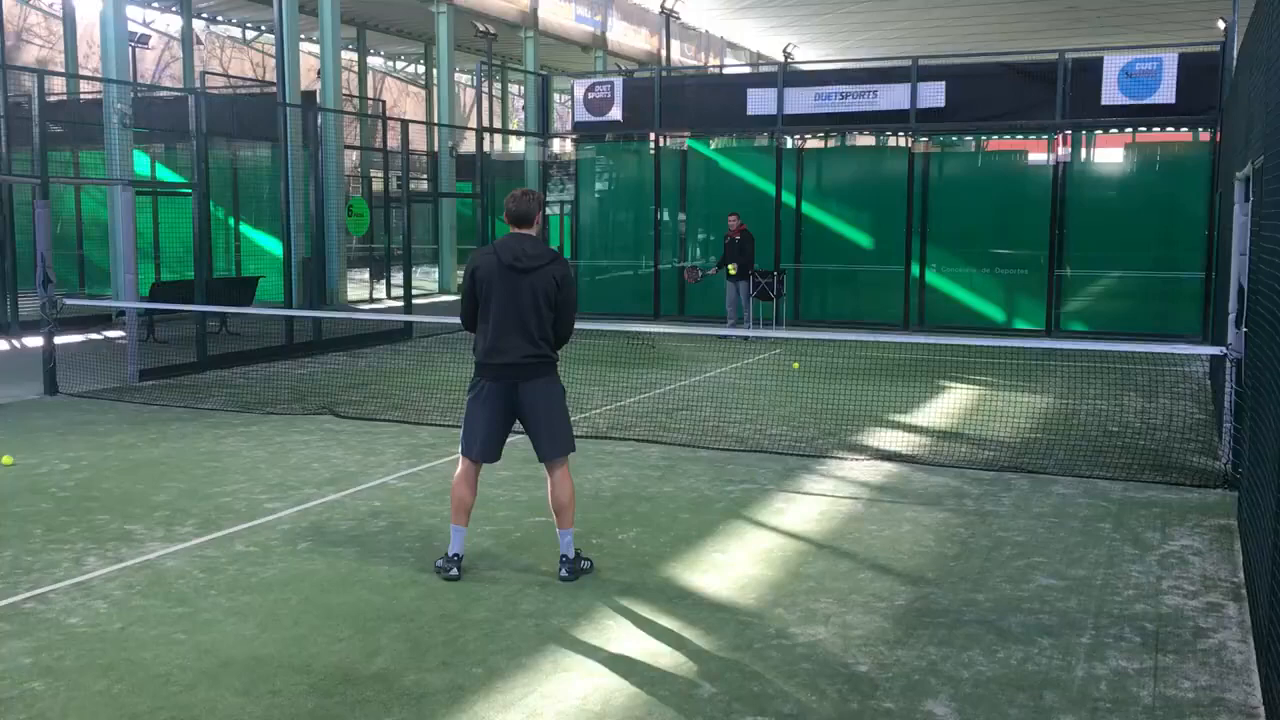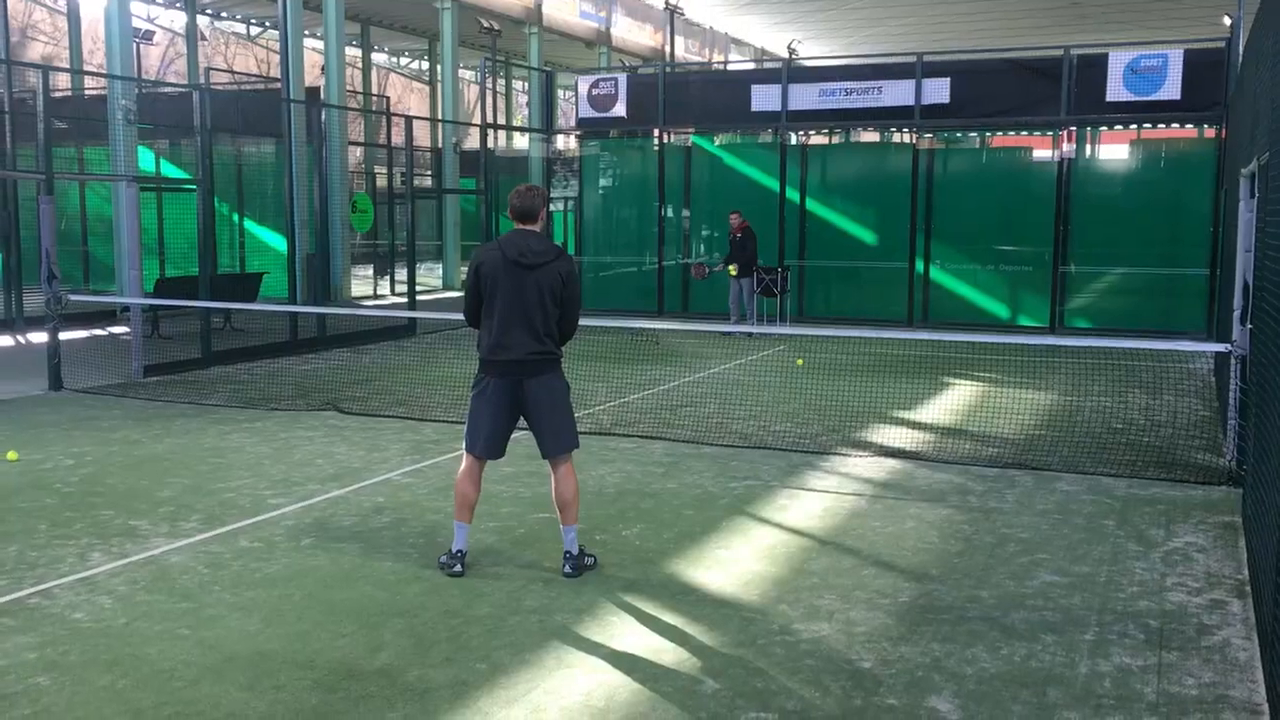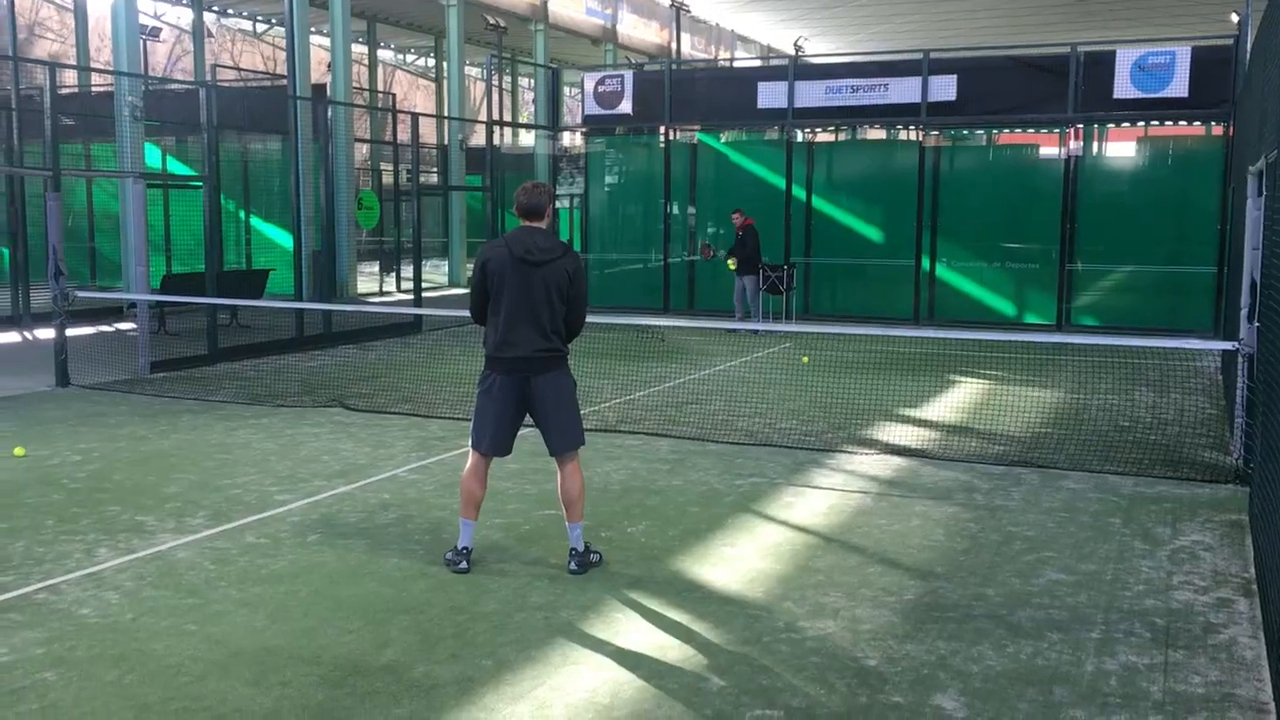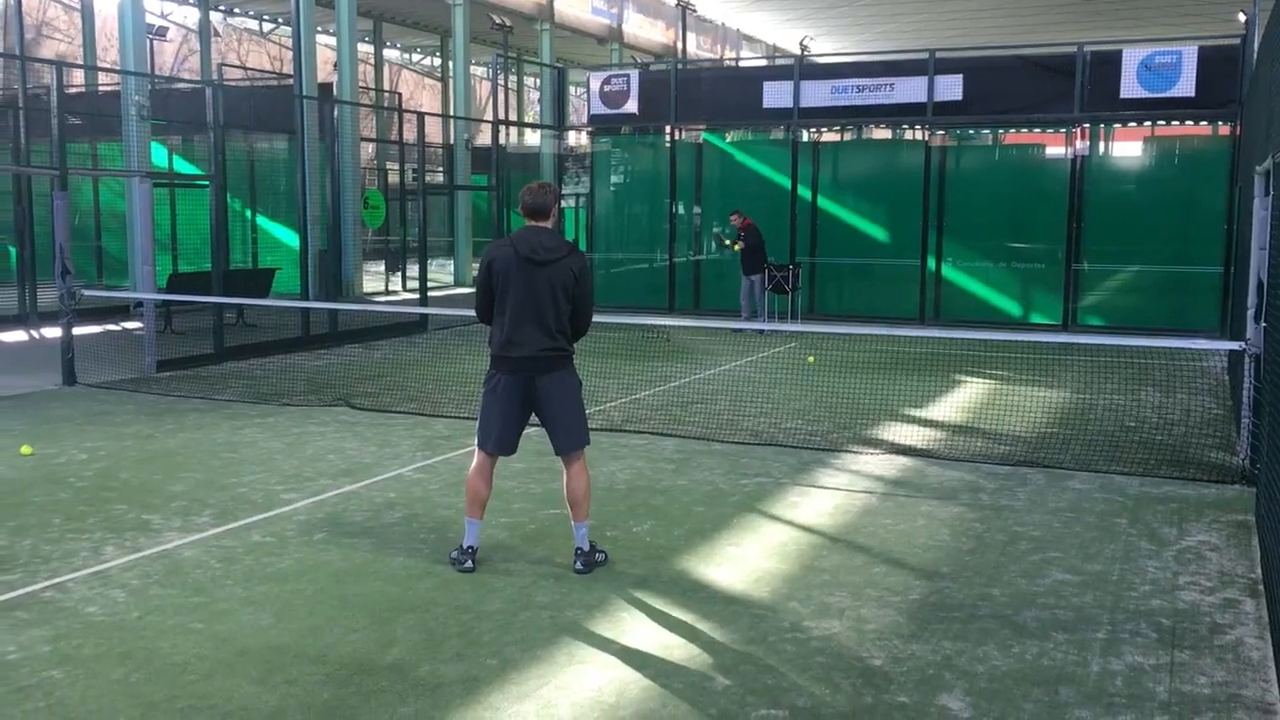
dt=0.3s
person 1, frame 1
left shoulder: (480, 261)
right shoulder: (556, 266)
left elbow: (467, 320)
right elbow: (564, 329)
left hip: (490, 375)
right hip: (539, 376)
left knee: (468, 464)
right knee: (557, 465)
left ankle: (453, 555)
right ankle: (568, 557)
person 1, frame 2
left shoulder: (484, 257)
right shoulder: (561, 262)
left elbow: (471, 316)
right elbow: (569, 325)
left hip: (495, 371)
right hip: (543, 373)
left knee: (472, 461)
right knee: (562, 462)
left ankle: (457, 551)
right ankle: (572, 553)
person 1, frame 3
left shoulder: (491, 254)
right shoulder: (568, 259)
left elbow: (477, 313)
right elbow: (575, 323)
left hip: (501, 368)
right hip: (550, 369)
left knee: (479, 458)
right knee: (568, 459)
left ankle: (463, 548)
right ankle: (578, 550)
person 1, frame 4
left shoulder: (496, 253)
right shoulder: (573, 259)
left elbow: (482, 312)
right elbow: (582, 322)
left hip: (507, 368)
right hip: (556, 369)
left knee: (484, 458)
right knee: (574, 460)
left ankle: (468, 548)
right ankle: (583, 550)
